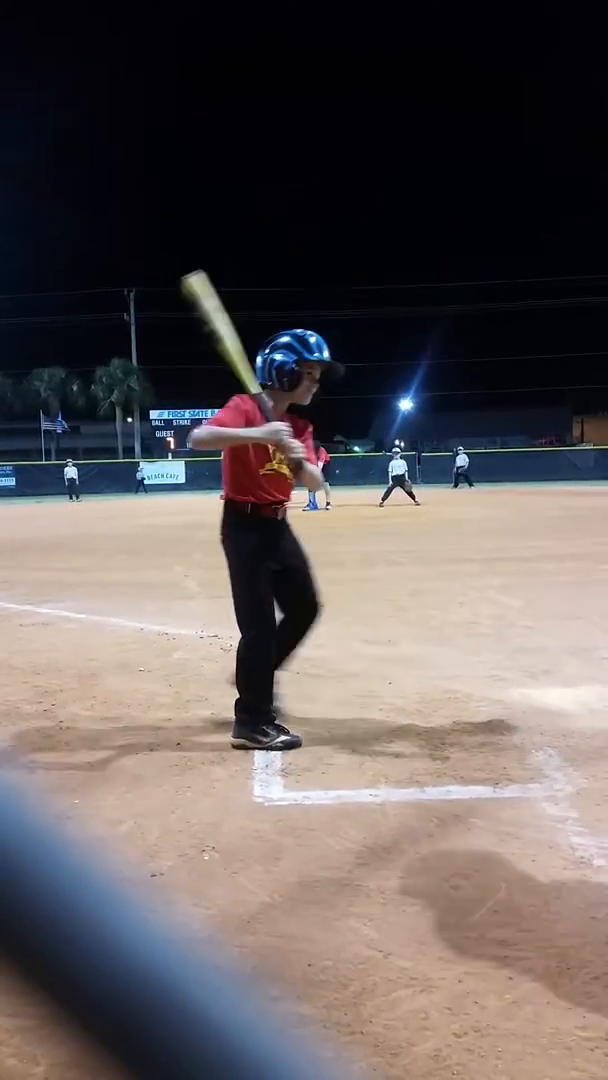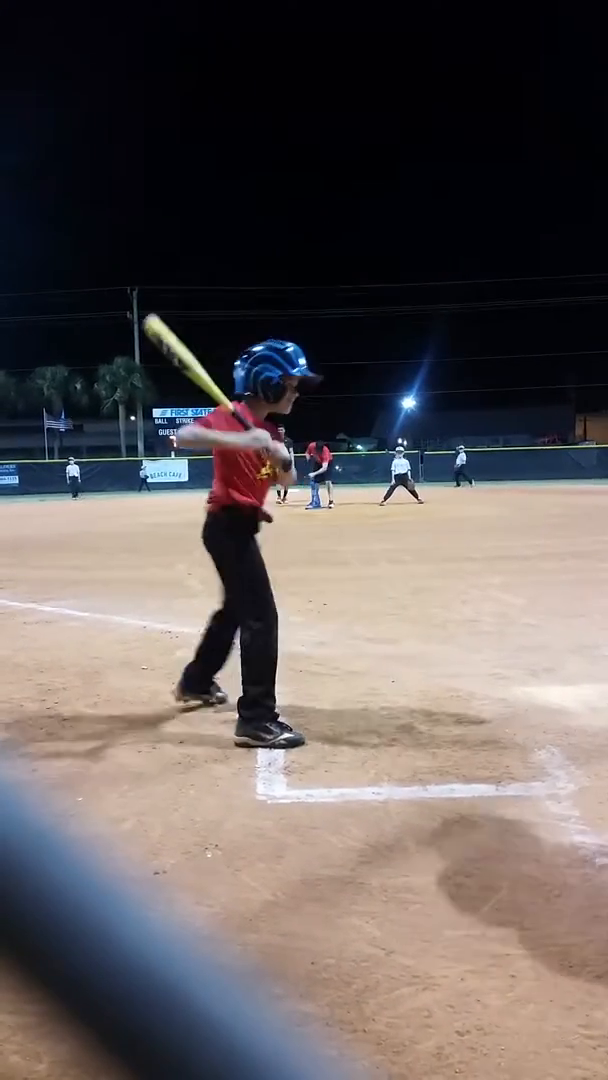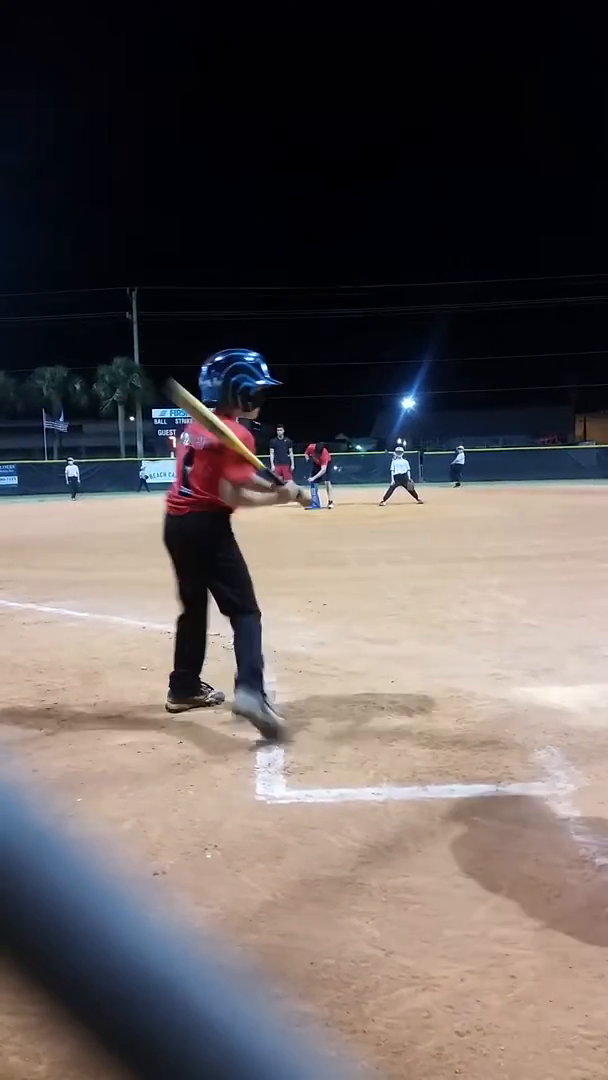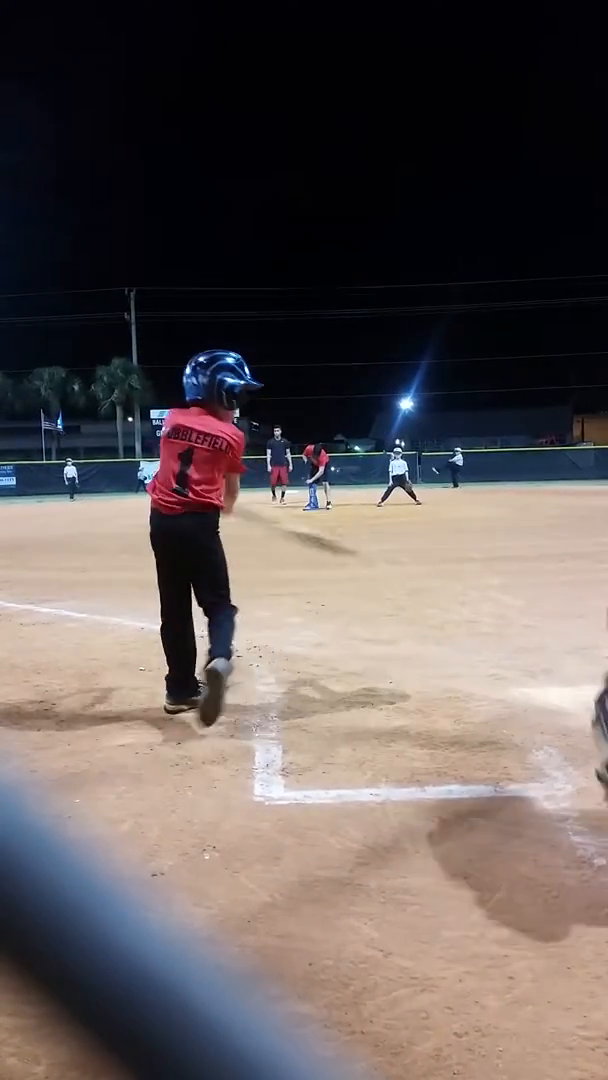
dt=0.2s
person 1, frame 1
left shoulder: (300, 426)
right shoulder: (244, 408)
left elbow: (315, 483)
right elbow: (198, 437)
left wrist: (299, 459)
right wrist: (260, 436)
left hip: (278, 525)
right hip: (244, 525)
left knee: (304, 607)
right knee: (257, 623)
left ankle: (257, 679)
right ankle: (253, 722)
person 1, frame 2
left shoulder: (270, 429)
right shoulder: (233, 417)
left elbow: (287, 480)
right elbow: (183, 436)
left wrist: (282, 460)
right wrist: (240, 442)
left hip: (243, 524)
right hip: (230, 525)
left knee: (235, 609)
right knee: (260, 616)
left ankle: (196, 680)
right ankle: (256, 719)
person 1, frame 3
left shoulder: (199, 422)
right shoulder: (235, 435)
right elbow: (231, 496)
left wrist: (275, 488)
right wrist: (279, 496)
left hip: (177, 523)
right hip: (206, 524)
left knee: (194, 607)
right knee: (243, 611)
left ankle: (184, 687)
right ankle: (251, 692)
person 1, frame 4
left shoulder: (173, 420)
right shoulder: (232, 436)
right elbow: (230, 493)
right wrist: (225, 503)
left hip: (161, 521)
right hip: (198, 524)
left knee: (174, 606)
right knee: (218, 605)
left ankle: (181, 687)
right ankle: (220, 659)
